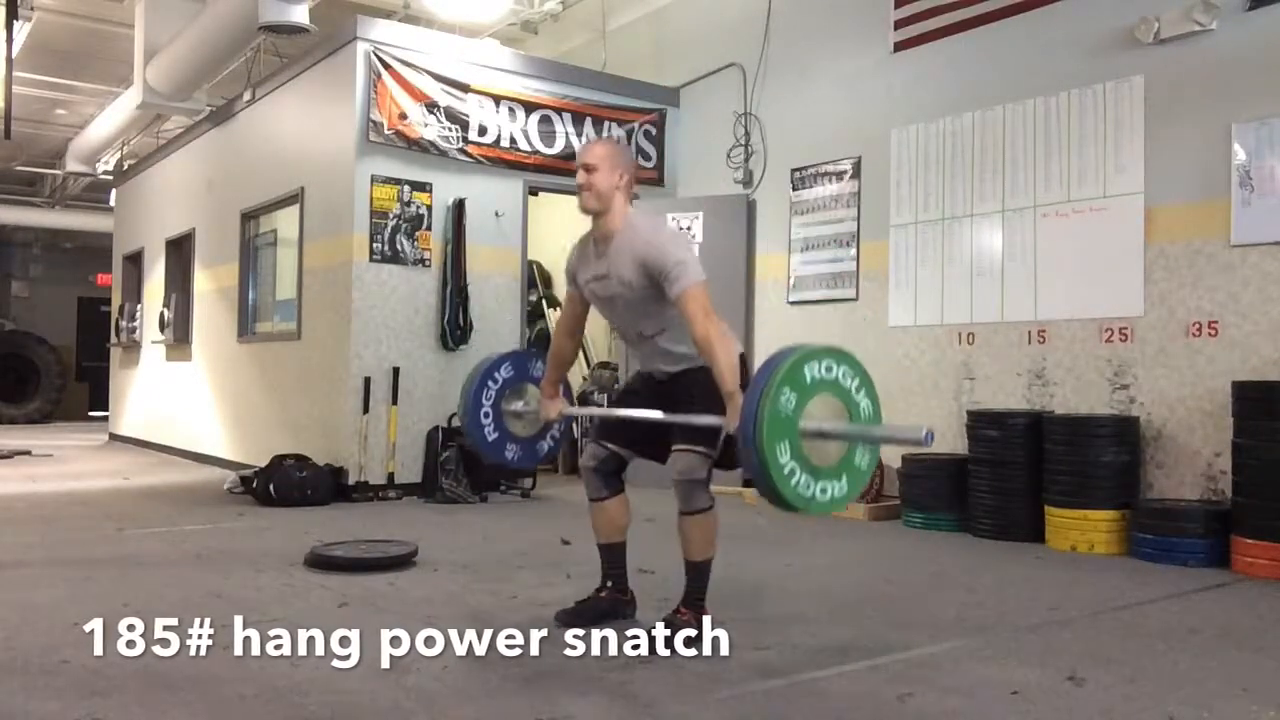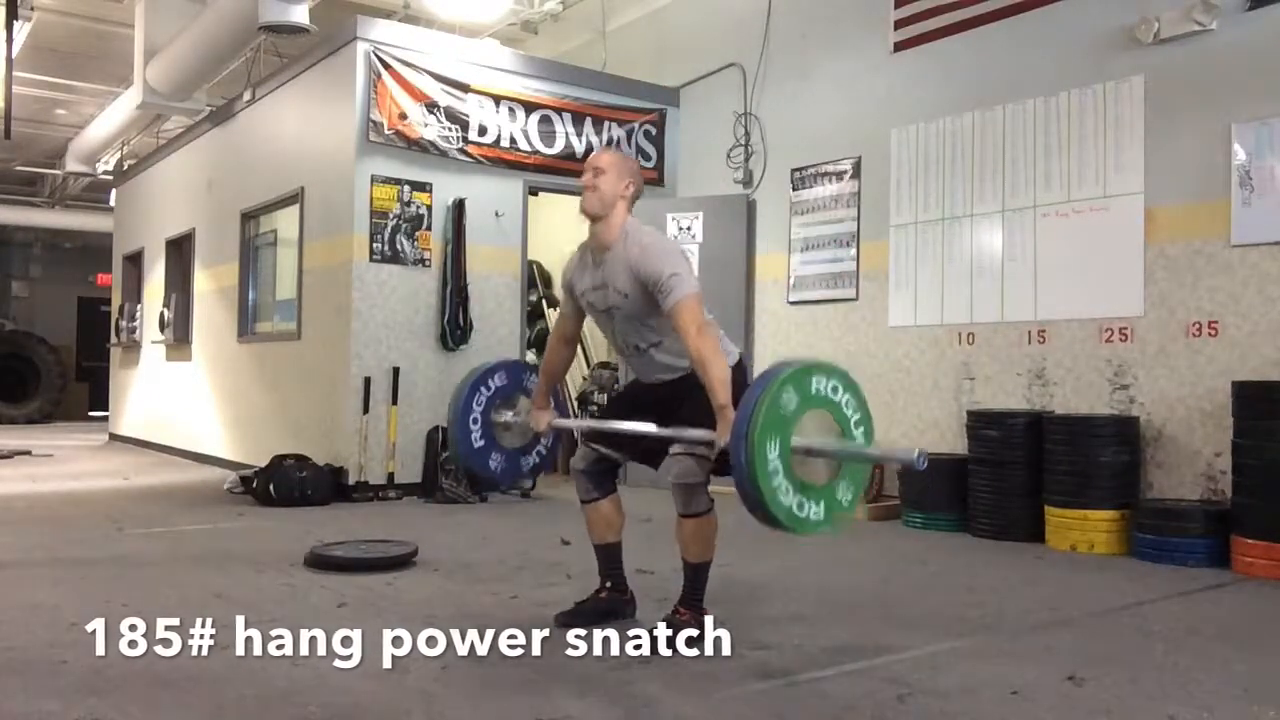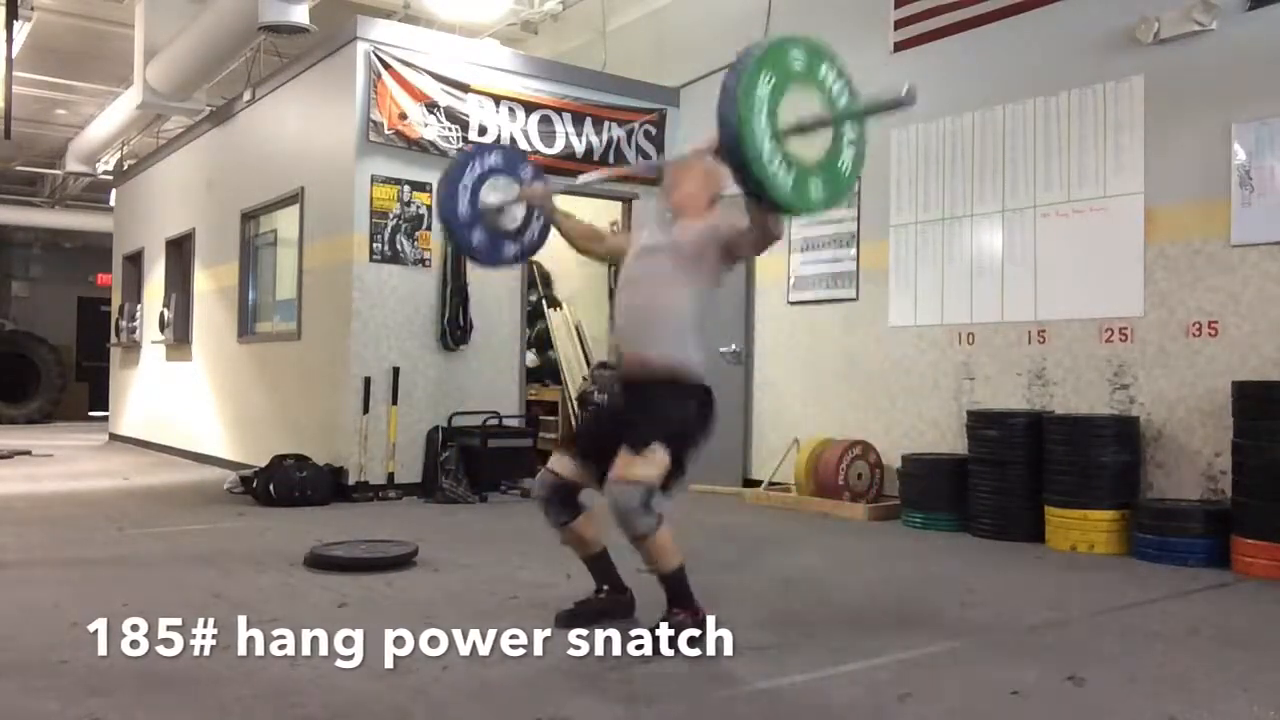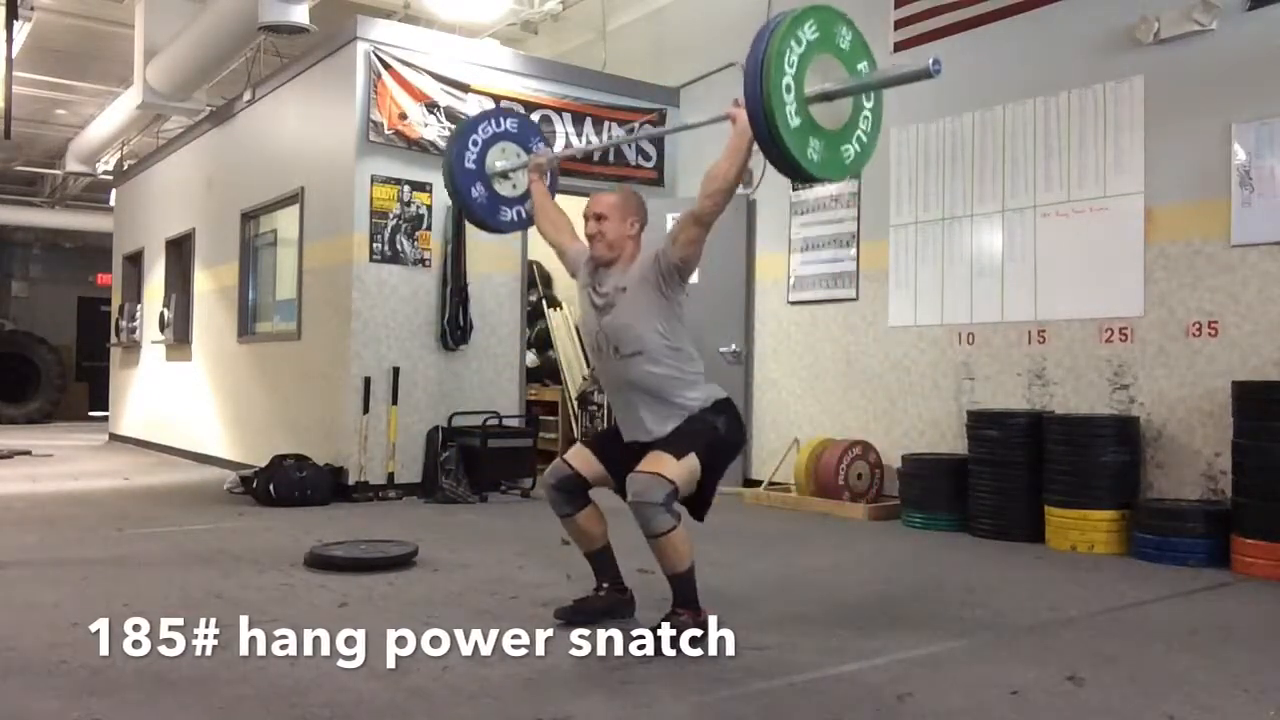
dt=0.5s
person 1, frame 1
left shoulder: (654, 242)
right shoulder: (580, 256)
left elbow: (705, 322)
right elbow: (568, 329)
left wrist: (734, 401)
right wrist: (551, 390)
left hip: (706, 370)
right hip: (656, 373)
left knee: (687, 470)
right knee: (597, 460)
left ankle: (694, 609)
right ankle: (615, 590)
person 1, frame 2
left shoulder: (651, 251)
right shoulder: (578, 266)
left elbow: (698, 336)
right elbow: (562, 340)
left wrist: (726, 416)
right wrist: (540, 402)
left hip: (704, 376)
right hip: (651, 381)
left knee: (684, 474)
right knee: (588, 462)
left ankle: (692, 611)
right ankle: (614, 591)
person 1, frame 3
left shoulder: (716, 231)
right shoulder: (651, 234)
left elbow: (763, 231)
right elbow: (594, 241)
right wrist: (547, 205)
left hip: (676, 389)
right hip: (626, 391)
left knee: (625, 496)
right knee: (552, 487)
left ankle: (686, 612)
right ankle: (611, 591)
person 1, frame 4
left shoulder: (658, 272)
right shoulder: (587, 270)
left elbow: (707, 206)
right elbow: (553, 227)
left wrist: (745, 133)
right wrist: (536, 178)
left hip: (702, 418)
right hip: (636, 427)
left knee: (647, 489)
right knee: (561, 479)
left ankle: (690, 613)
right ankle: (612, 590)
